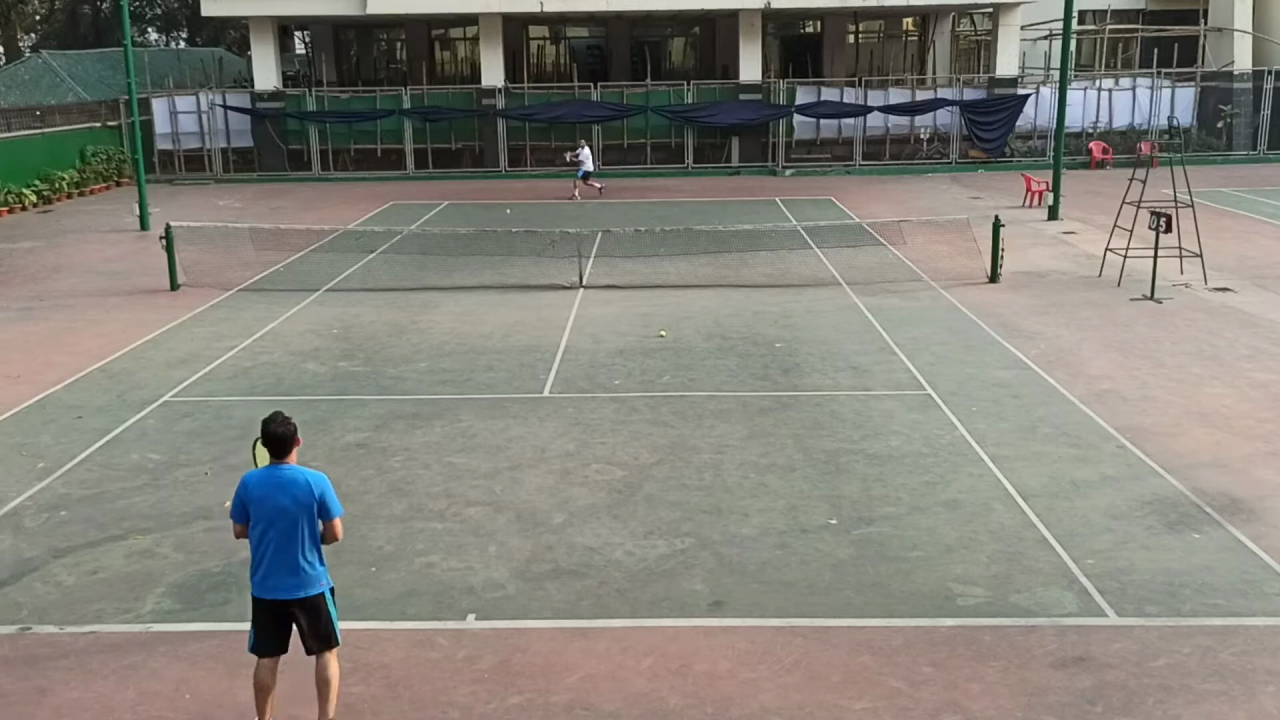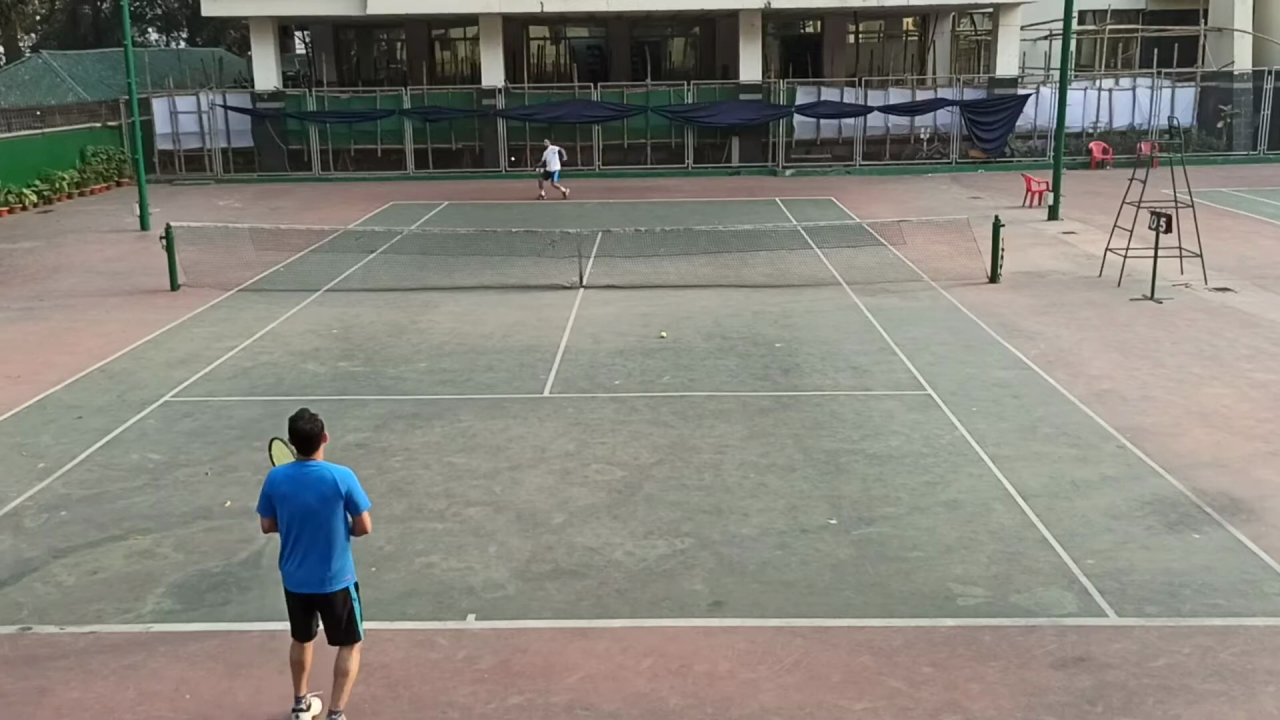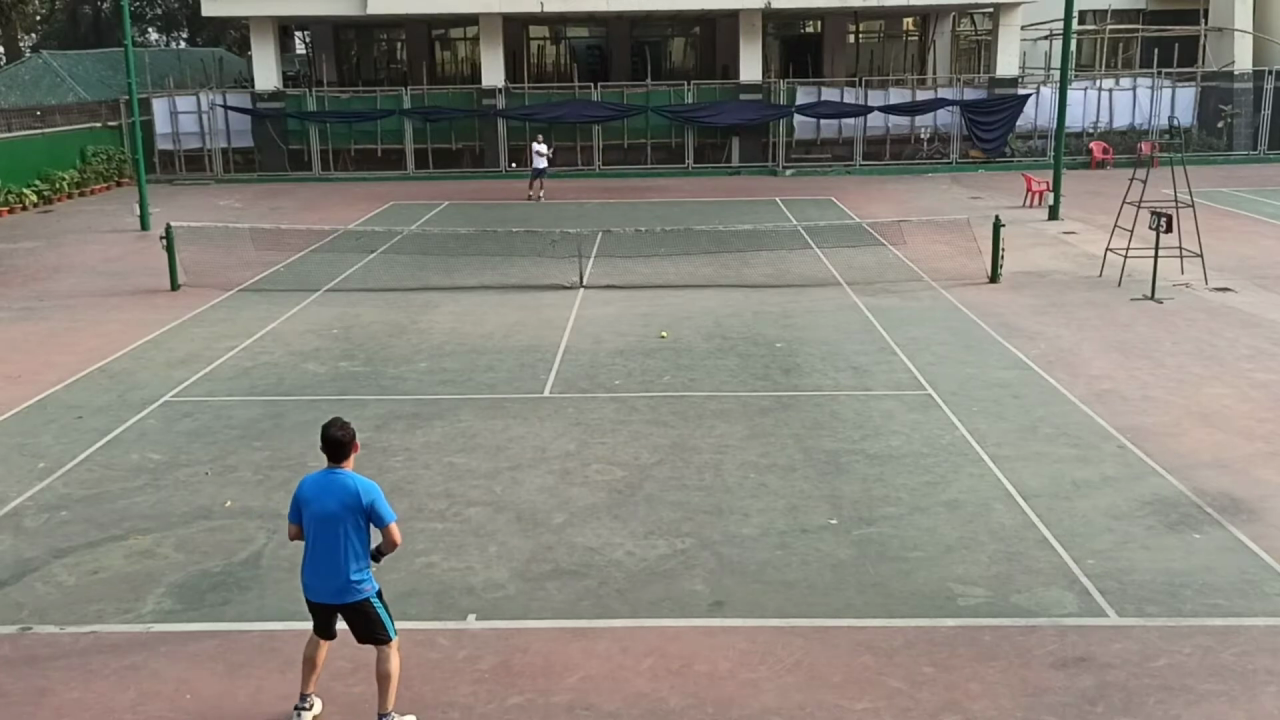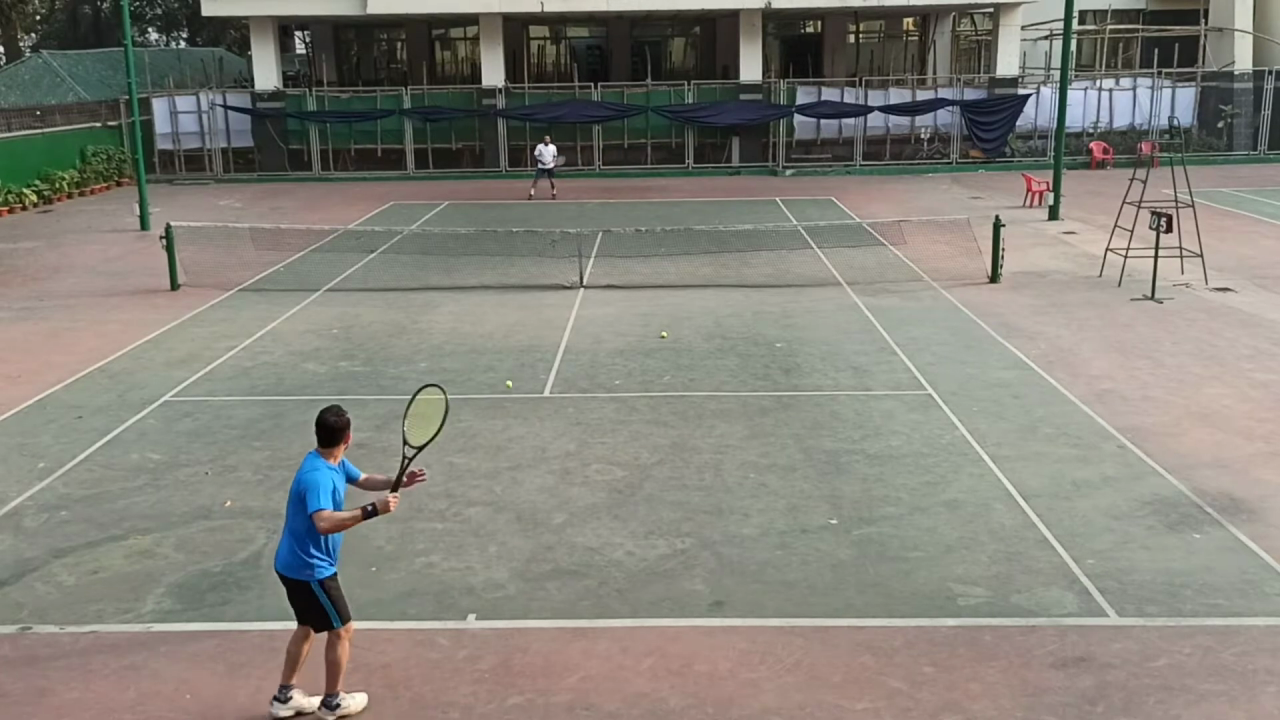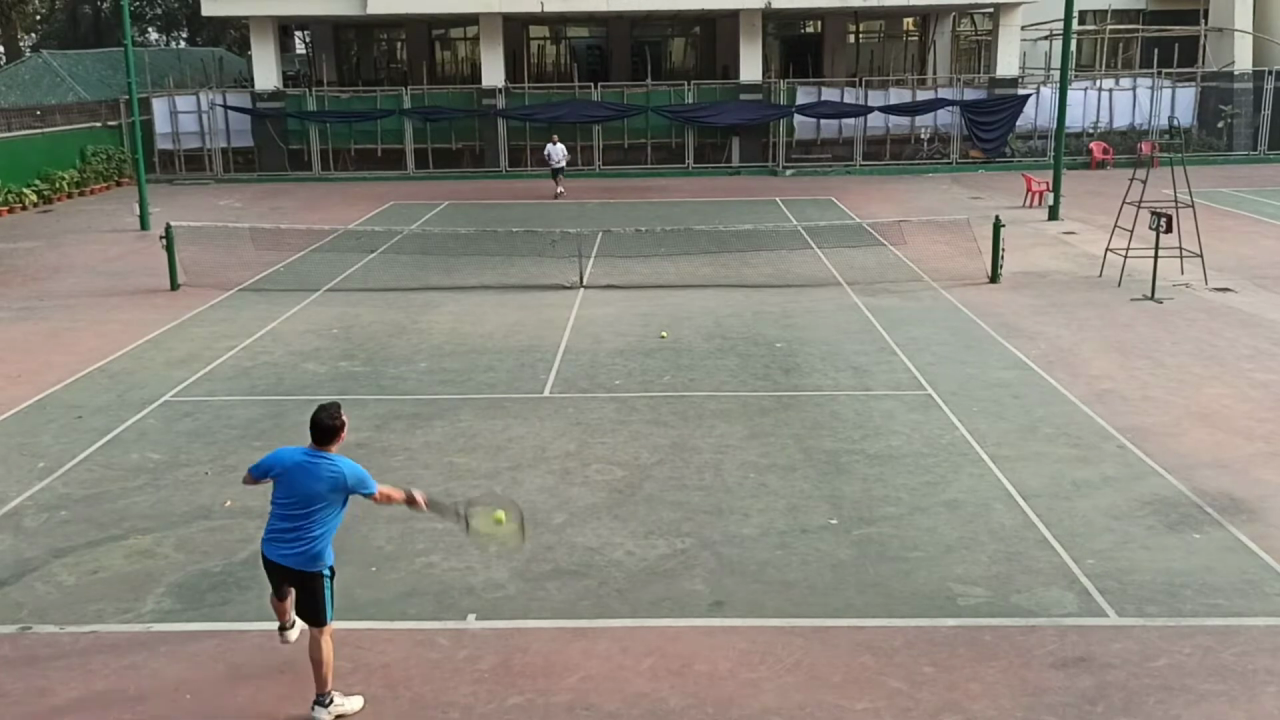
dt=0.5s
person 1, frame 1
left shoulder: (249, 482)
right shoulder: (316, 481)
left elbow: (239, 531)
right elbow: (334, 534)
left hip: (265, 588)
right hip: (311, 586)
left knee: (267, 658)
right knee: (327, 654)
person 1, frame 2
left shoulder: (276, 478)
right shoulder: (342, 477)
left elbow: (267, 525)
right elbow: (363, 526)
left hip: (295, 580)
right hip: (336, 580)
left knee: (301, 640)
right knee: (349, 647)
person 1, frame 3
left shoulder: (306, 485)
right shoulder: (366, 489)
left elbow: (294, 533)
right elbow: (394, 539)
right wrist: (378, 552)
left hip: (314, 587)
right hip: (355, 588)
left knee: (320, 635)
right knee: (388, 645)
person 1, frame 4
left shoulder: (334, 464)
right shoulder: (317, 476)
left elbow: (364, 480)
right elbow: (324, 523)
left wrist: (399, 482)
right wrist: (371, 510)
left hip: (294, 565)
right hip: (309, 569)
left knee: (306, 627)
right knee: (341, 631)
person 1, frame 5
left shoulder: (284, 457)
right shoulder: (347, 471)
left elbow: (248, 479)
right elbow: (381, 495)
right wrist: (409, 497)
left hip: (271, 552)
right hip: (310, 562)
left knee: (281, 593)
right knee: (320, 631)
left ankle: (286, 627)
